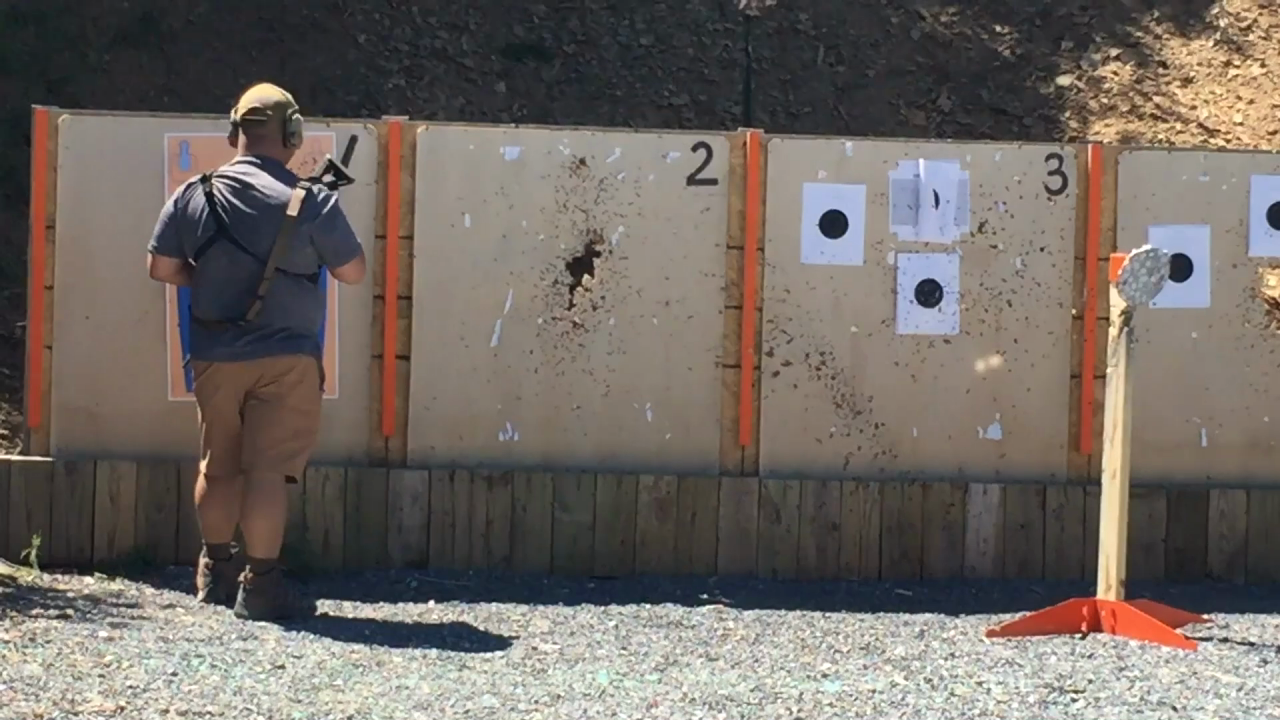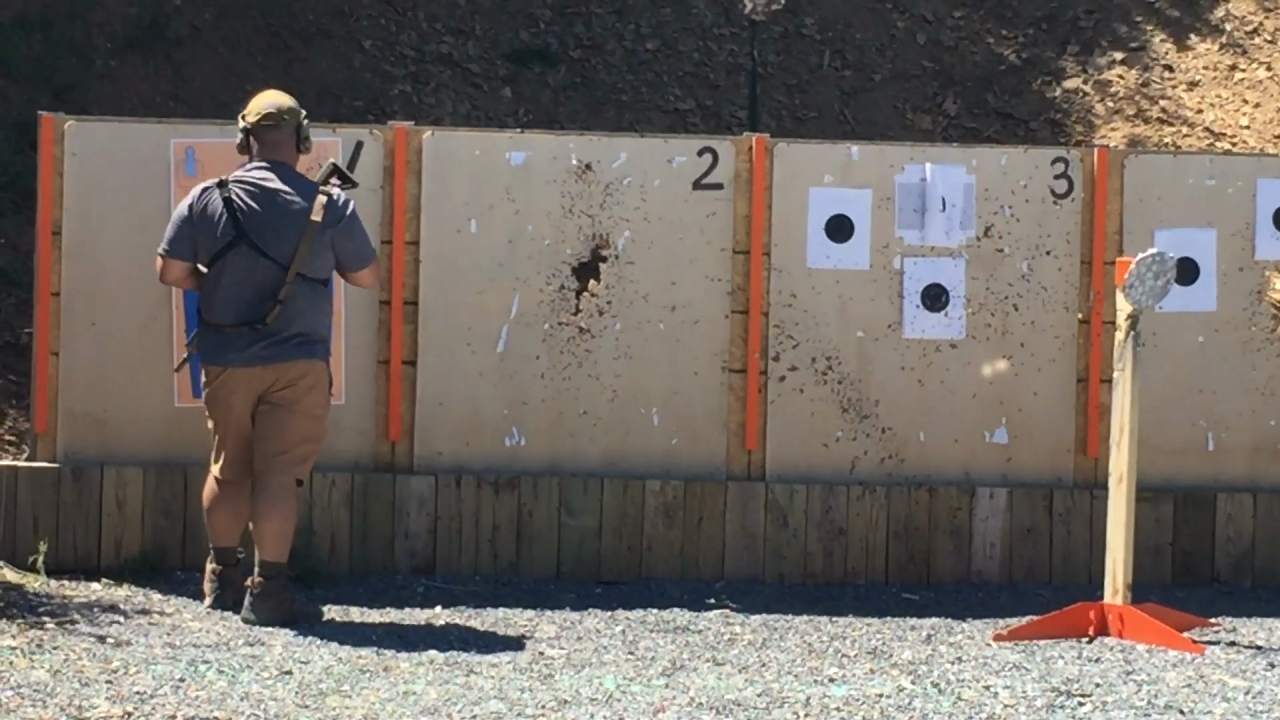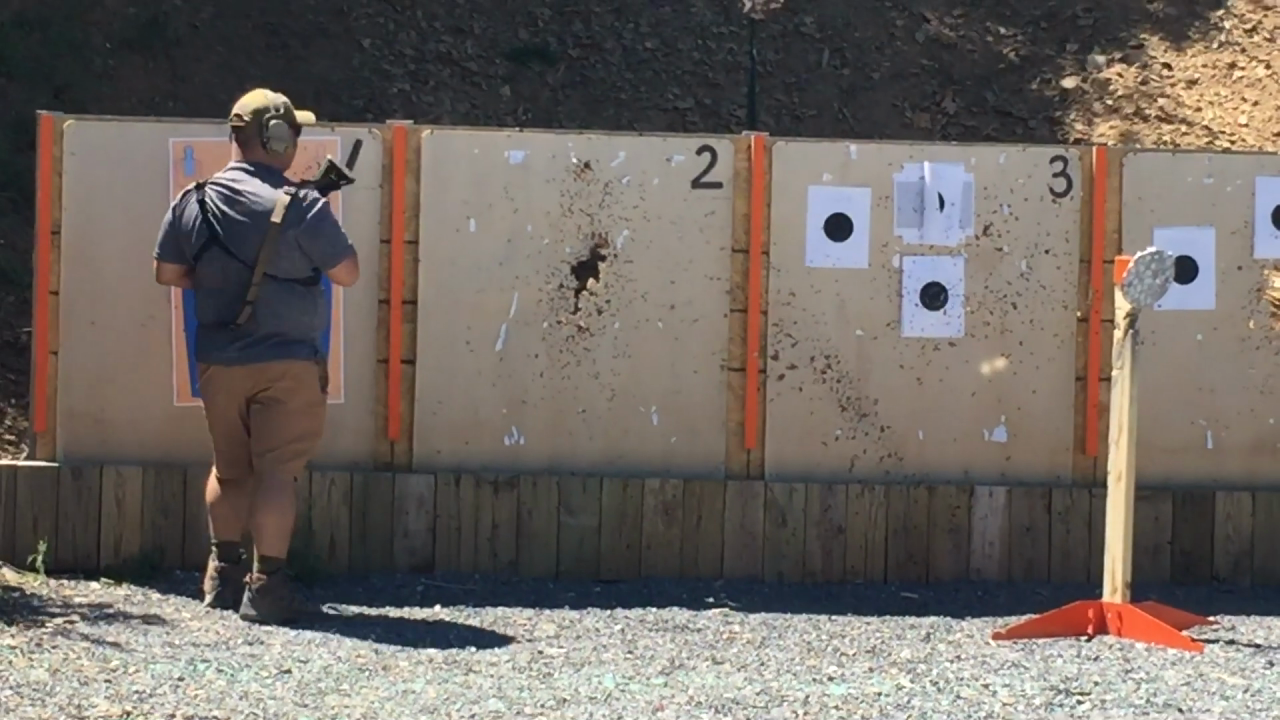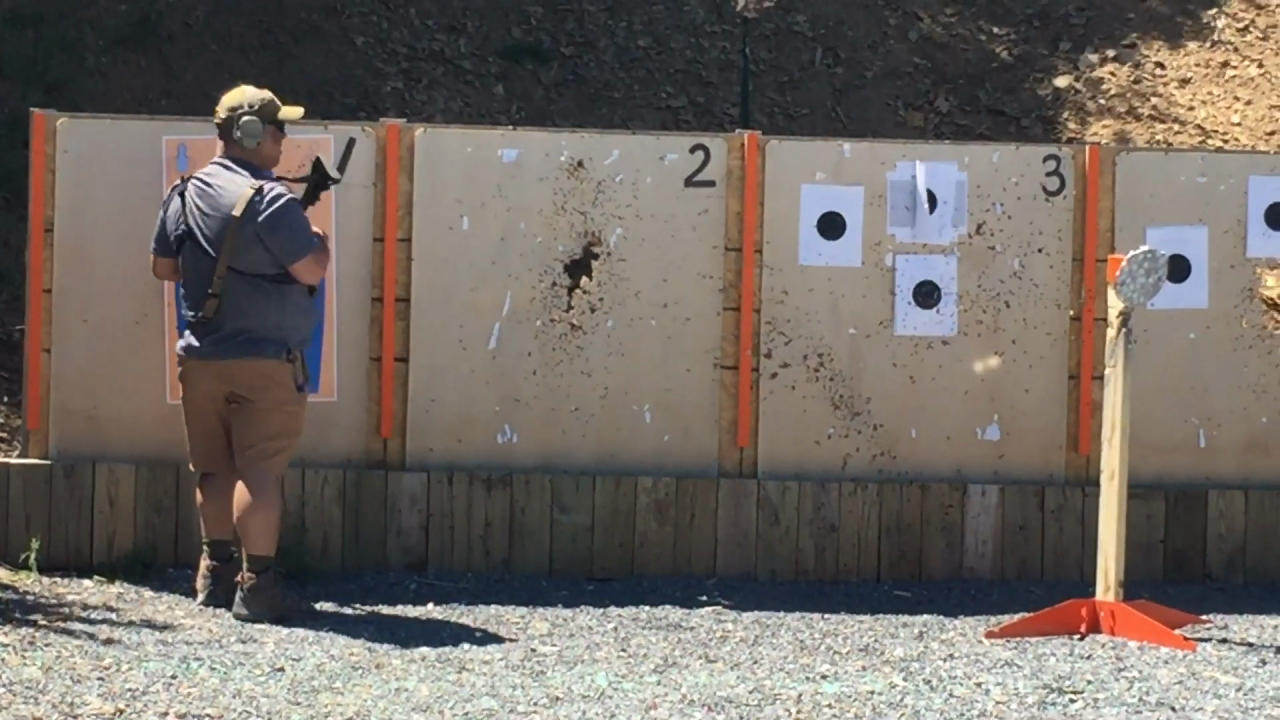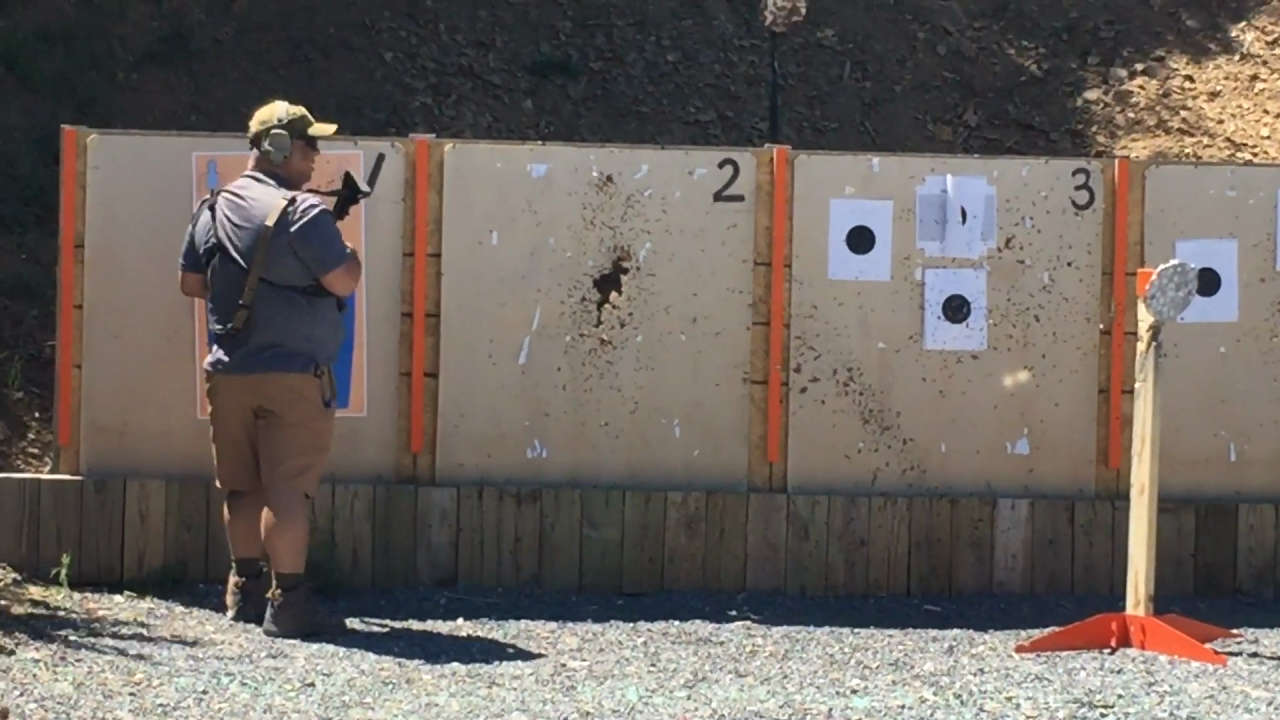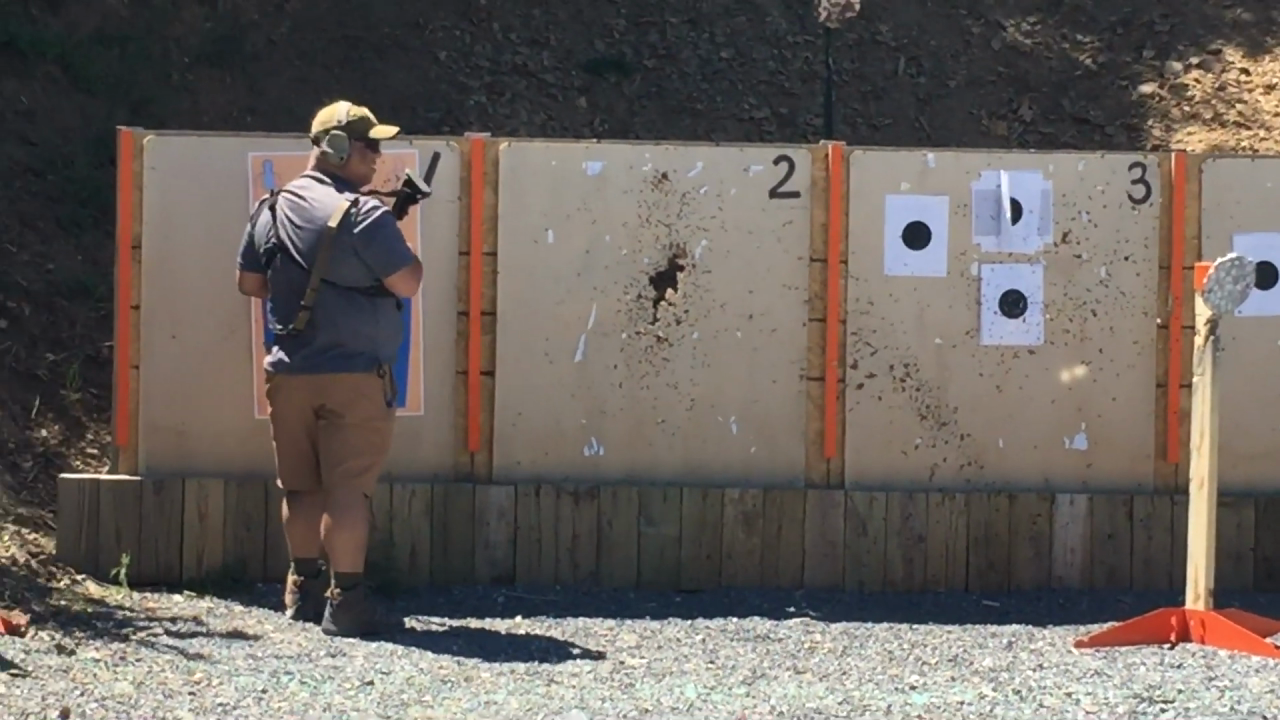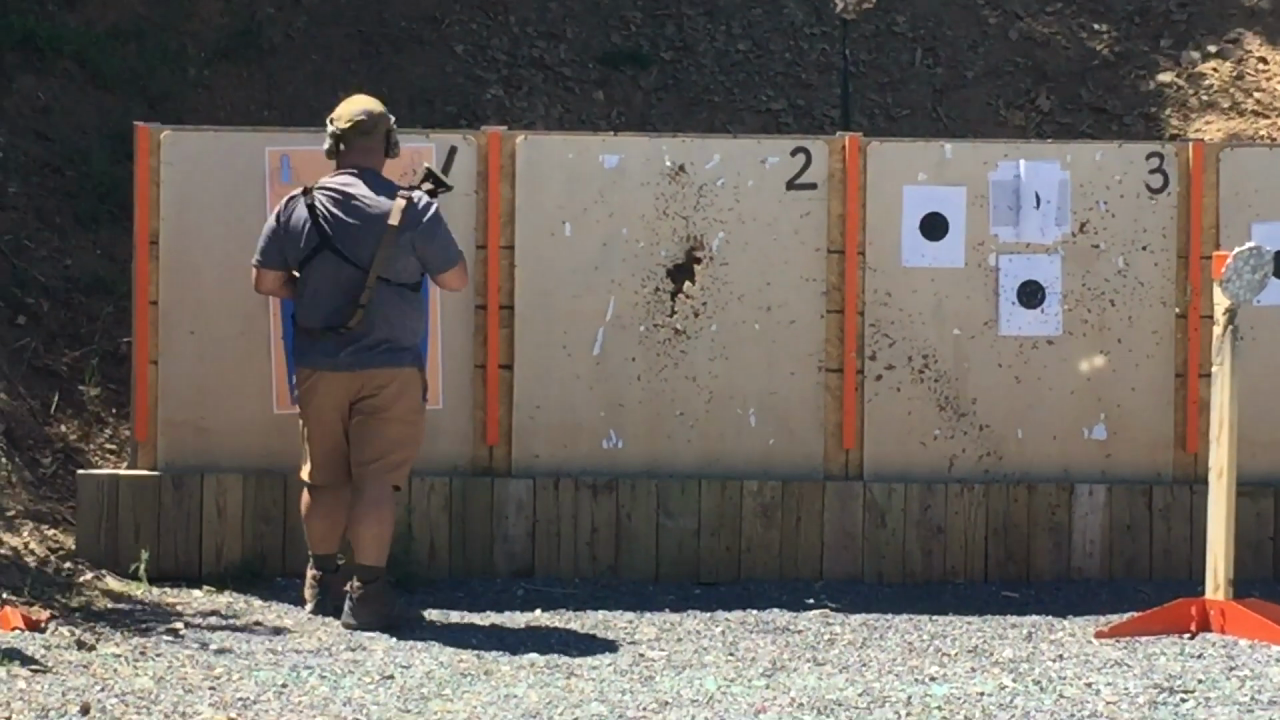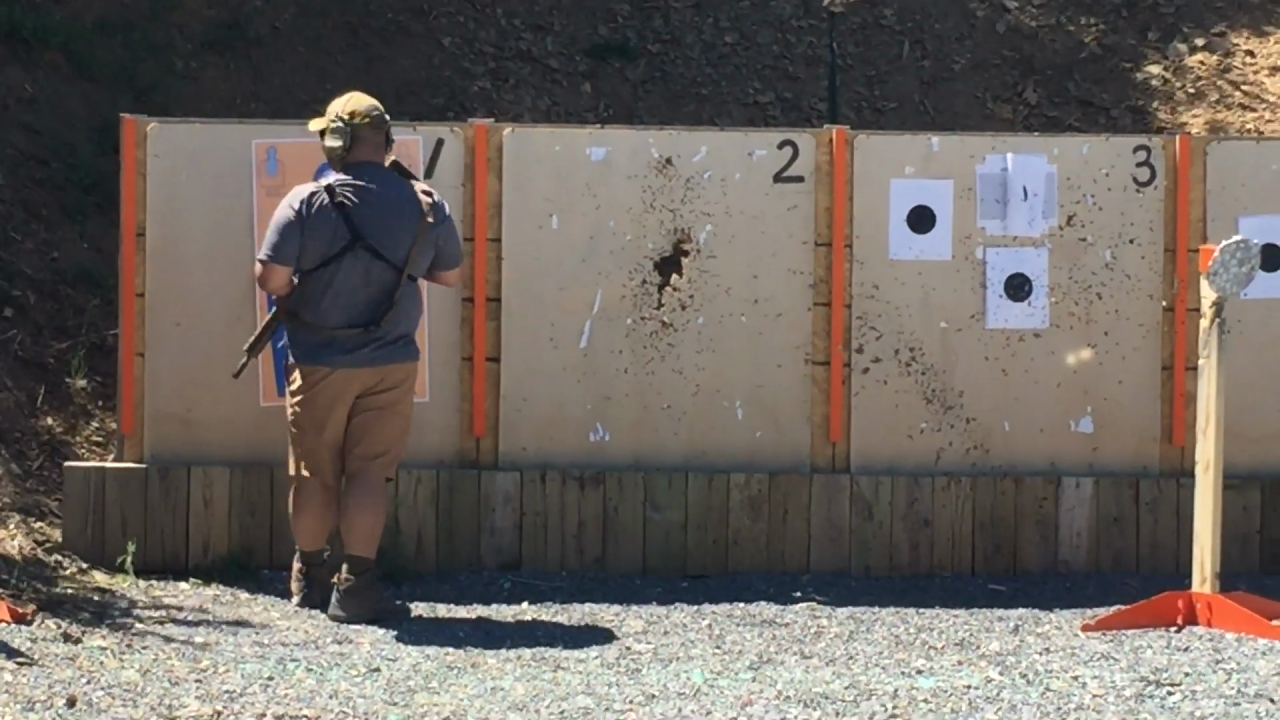
dt=0.5s
person 1, frame 1
left shoulder: (193, 194)
right shoulder: (311, 201)
left elbow: (161, 268)
right elbow: (353, 272)
left hip: (215, 356)
right hip: (286, 359)
left knee: (219, 467)
right knee: (268, 471)
left ankle: (215, 574)
right ankle: (260, 587)
person 1, frame 2
left shoulder: (206, 199)
right shoulder: (330, 206)
left elbow: (170, 272)
right elbow: (366, 277)
left hip: (225, 361)
right hip: (297, 362)
left knee: (226, 471)
right knee: (277, 475)
left ankle: (222, 579)
right ankle: (268, 591)
person 1, frame 3
left shoulder: (193, 201)
right shoulder: (301, 204)
left elbow: (167, 273)
right elbow: (347, 273)
right wrist: (322, 242)
left hip: (219, 360)
right hip: (286, 362)
left knee: (229, 468)
right knee: (275, 471)
left ankle: (223, 576)
right ankle: (266, 587)
person 1, frame 4
left shoulder: (183, 194)
right shoulder: (269, 198)
left elbow: (164, 267)
right elbow: (312, 271)
right wrist: (319, 239)
left hip: (202, 356)
right hip: (265, 359)
left knee: (217, 467)
right knee: (260, 470)
left ankle: (216, 574)
right ankle: (257, 587)
person 1, frame 5
left shoulder: (212, 208)
right shoulder: (303, 210)
left elbow: (191, 284)
right elbow: (344, 282)
right wrist: (350, 253)
left hip: (230, 371)
right hip: (293, 373)
left knee: (243, 486)
right knee: (287, 488)
left ankle: (244, 591)
right ankle: (287, 604)
person 1, frame 6
left shoulder: (271, 208)
right shoulder: (363, 214)
left elbow: (249, 283)
right elbow: (407, 284)
right wrist: (403, 251)
left hip: (290, 370)
right hip: (354, 373)
left knee: (301, 485)
right knee: (347, 487)
left ankle: (303, 589)
right ankle: (346, 602)
person 1, frame 7
left shoulder: (297, 206)
right shoulder: (413, 209)
left elbow: (265, 282)
right elbow: (456, 280)
left hip: (319, 367)
right hip: (389, 369)
left knee: (324, 478)
right knee: (376, 480)
left ankle: (322, 585)
right ankle: (366, 595)
person 1, frame 8
left shoulder: (308, 200)
right shoulder: (427, 205)
left elbow: (269, 279)
right elbow: (449, 276)
left wrist: (297, 292)
left hip: (320, 362)
right hip: (391, 362)
left knee: (313, 472)
right knee: (368, 472)
left ankle: (309, 578)
right ankle: (354, 586)
